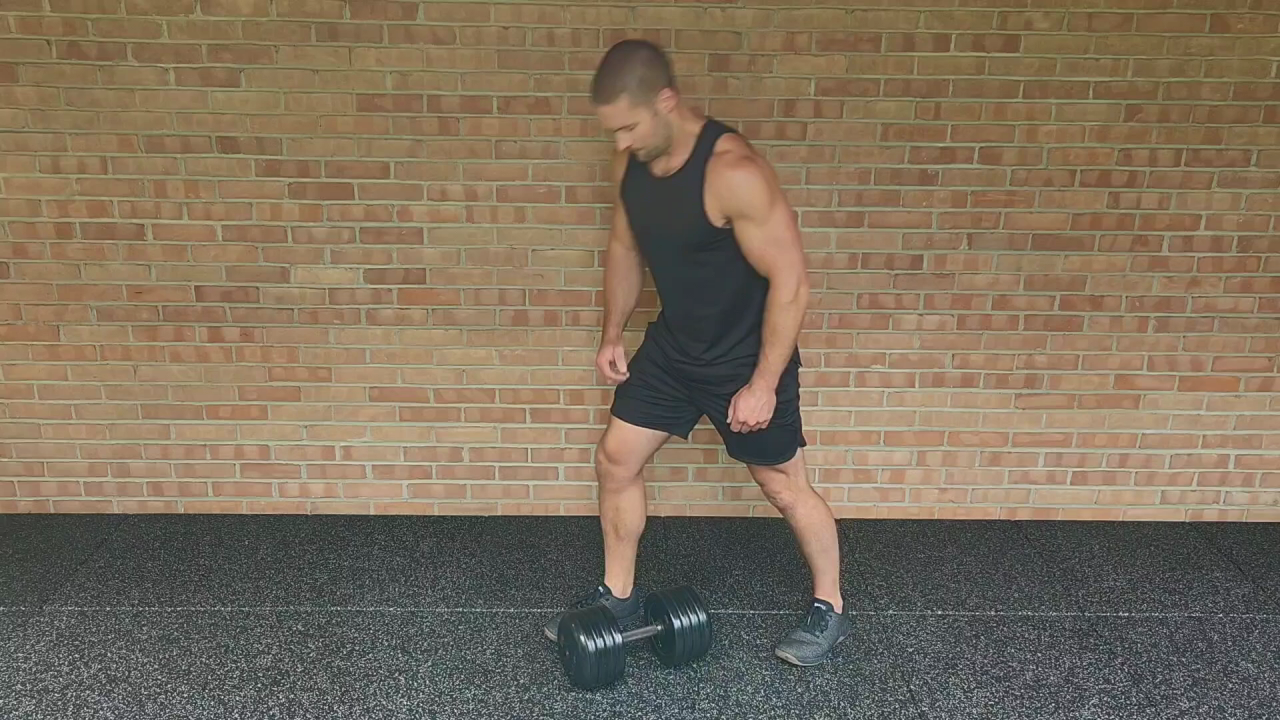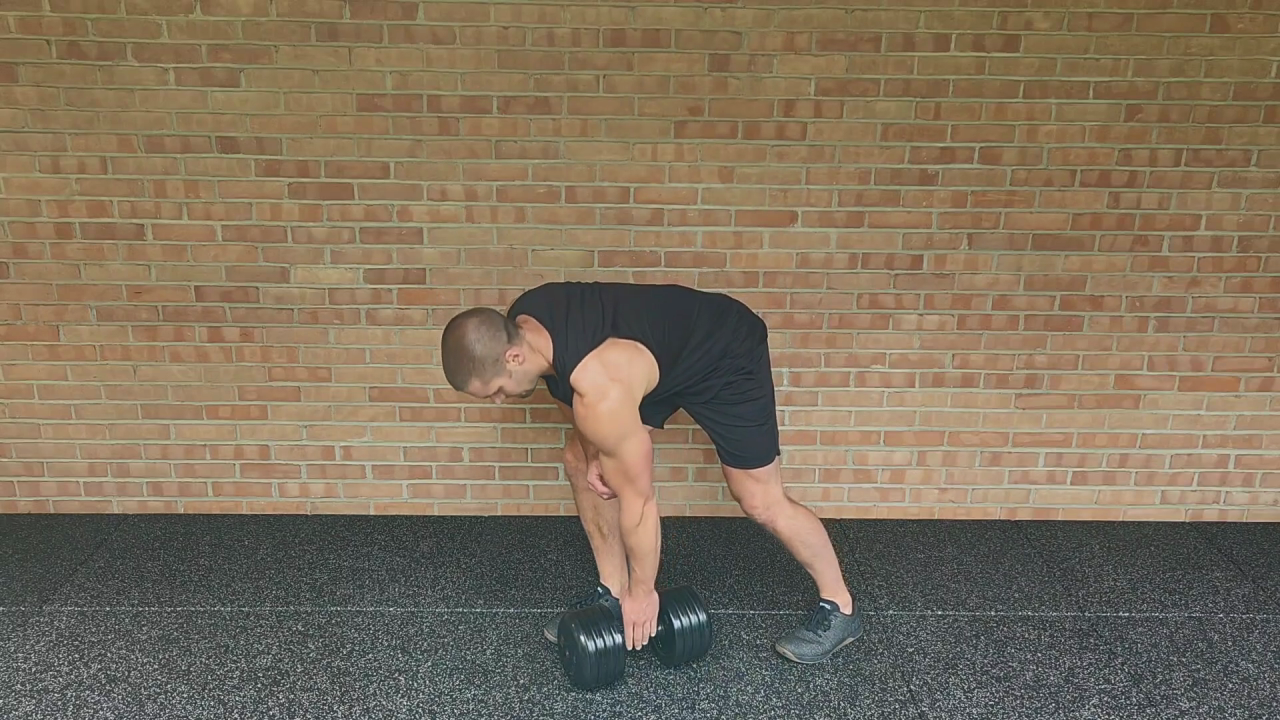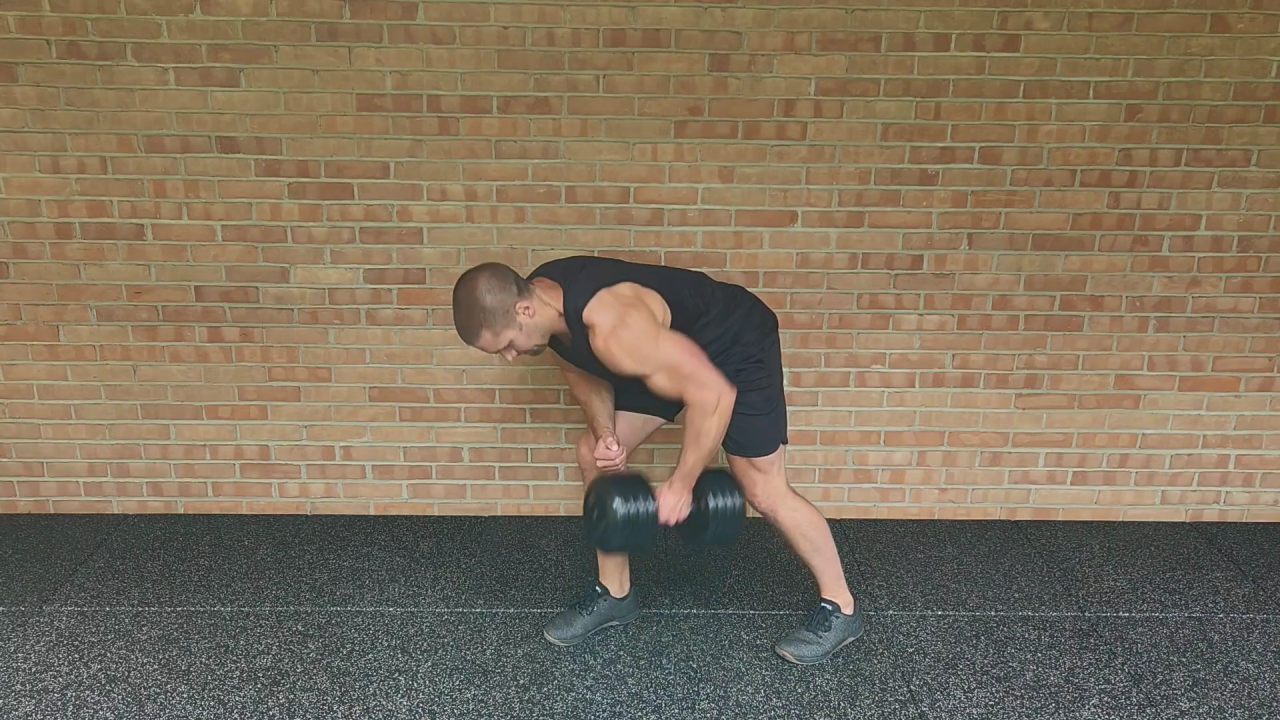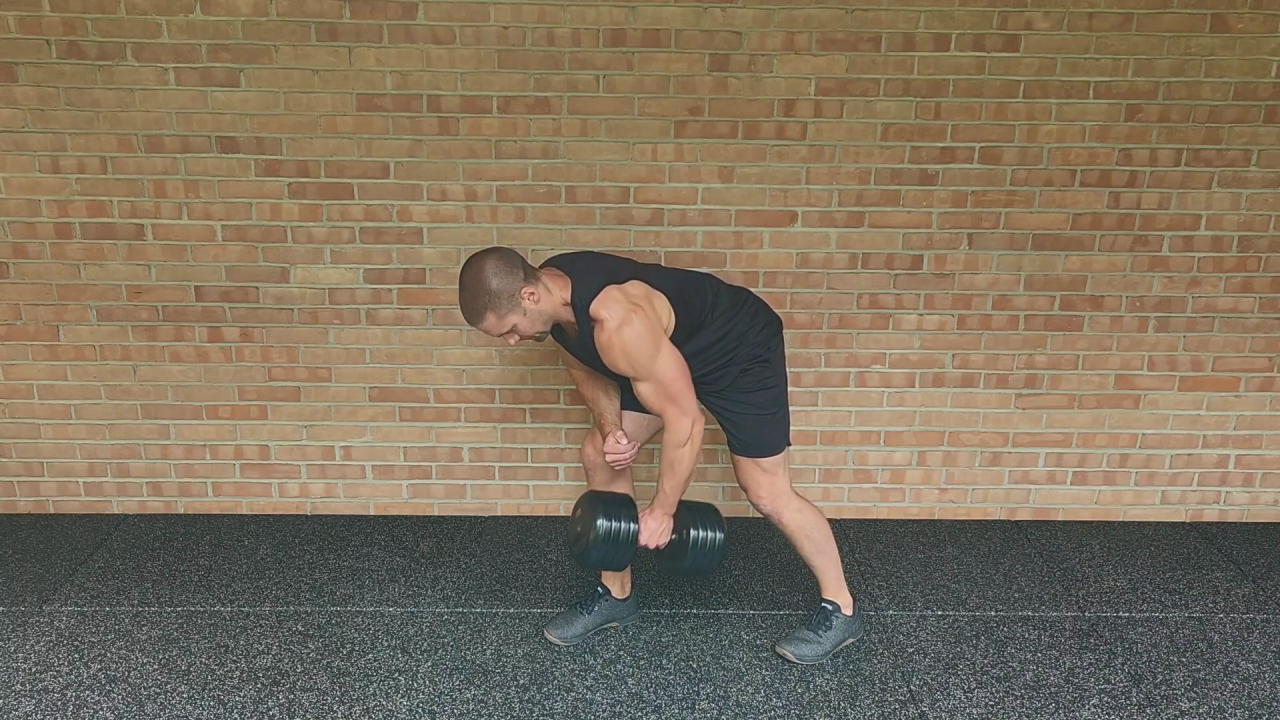
dt=1s
person 1, frame 1
left shoulder: (734, 172)
right shoulder: (631, 166)
left elbow: (790, 281)
right elbow: (623, 251)
left wrist: (765, 383)
right wrist: (611, 335)
left hip: (746, 354)
right hip: (673, 345)
left knee: (783, 486)
right knee: (615, 461)
left ankle: (830, 607)
right ankle: (618, 595)
person 1, frame 2
left shoulder: (600, 387)
right shoulder: (515, 322)
left elbow: (637, 500)
left wrist: (642, 592)
right wrist: (595, 451)
left hip: (726, 355)
right hip: (666, 349)
left knee: (760, 500)
right knee: (579, 461)
left ankle: (840, 608)
right ankle: (612, 591)
person 1, frame 3
left shoulder: (612, 328)
right shoulder: (542, 301)
left elbow: (713, 398)
right elbow: (581, 367)
left wrist: (681, 486)
right wrist: (604, 430)
left hip: (738, 351)
right hip: (666, 353)
left knee: (763, 491)
right knee: (594, 455)
left ankle: (840, 607)
right ankle: (615, 593)
person 1, frame 4
left shoulder: (619, 324)
right shoulder: (551, 289)
left elbow: (684, 421)
right elbow: (585, 364)
left wrist: (661, 511)
right wrist: (610, 427)
left hip: (741, 348)
right hip: (671, 348)
left knee: (767, 494)
right knee: (598, 455)
left ankle: (841, 608)
right ankle: (616, 594)
